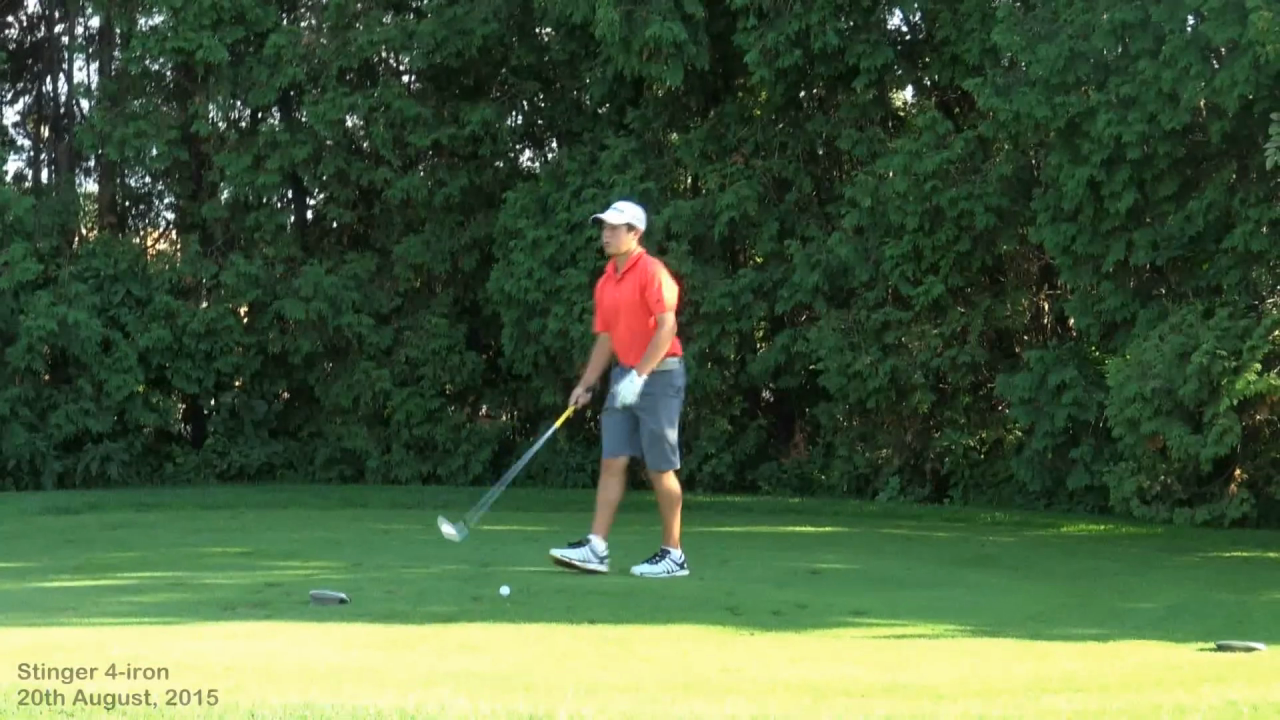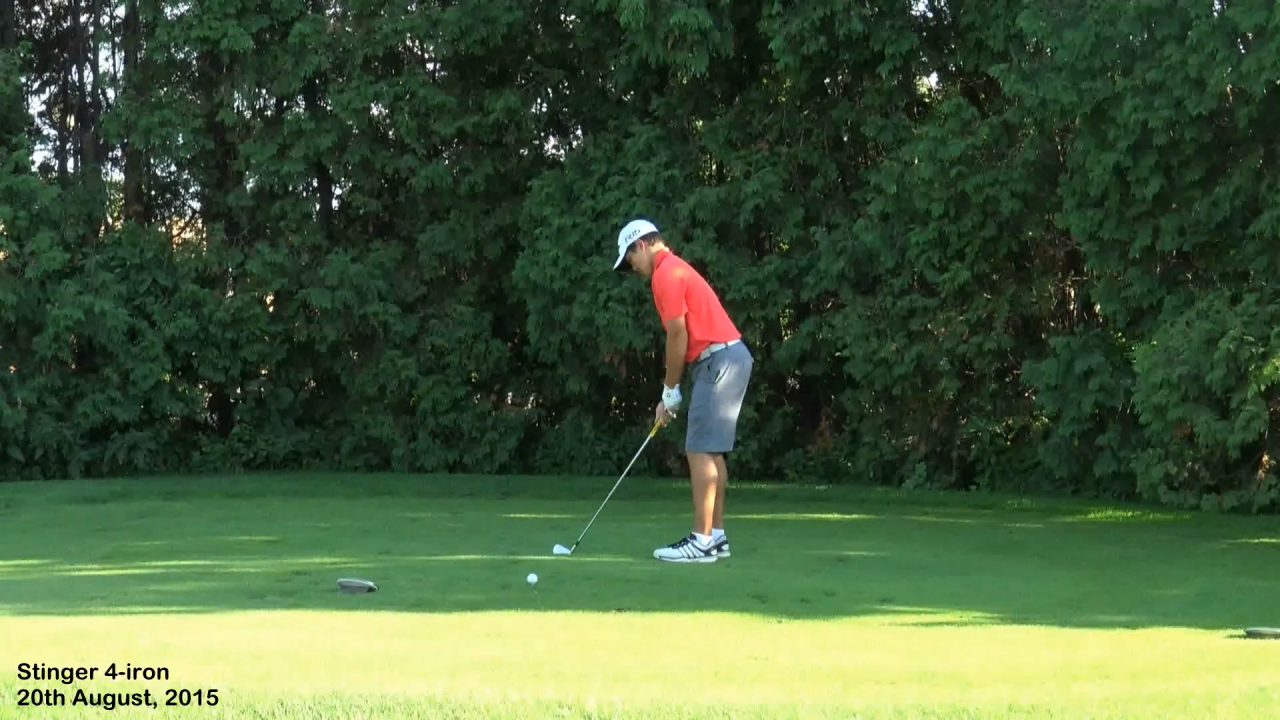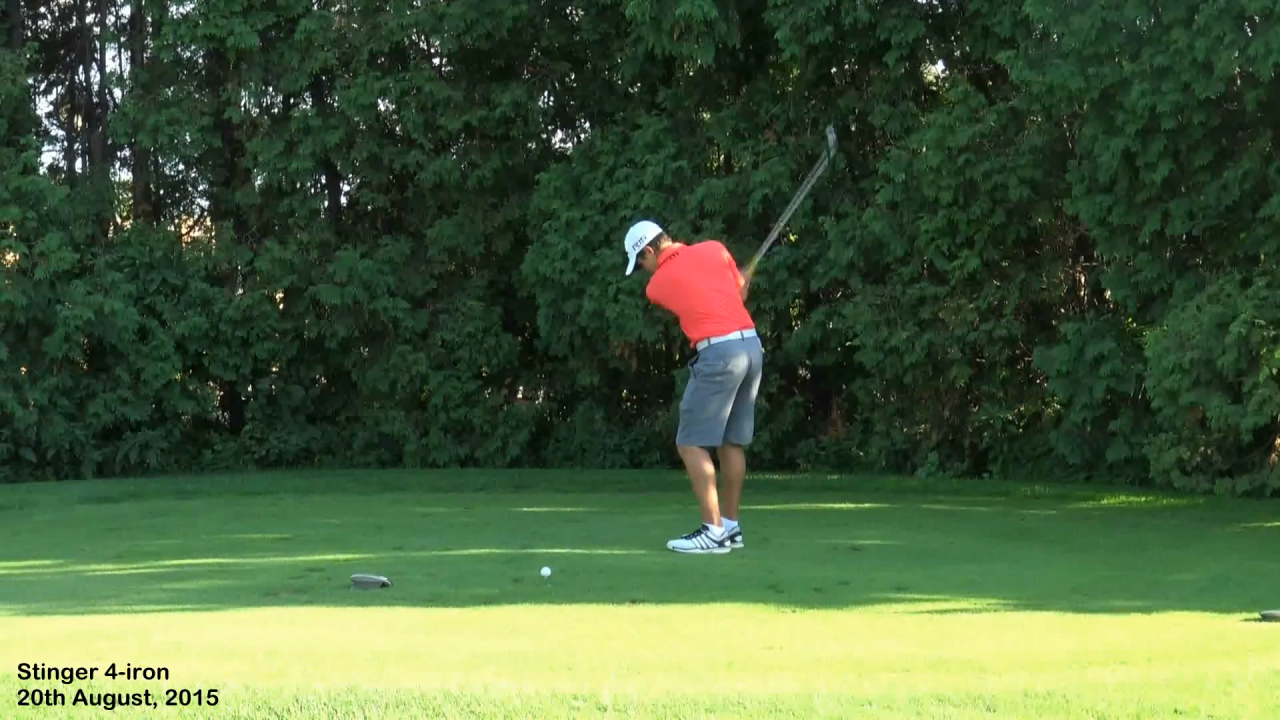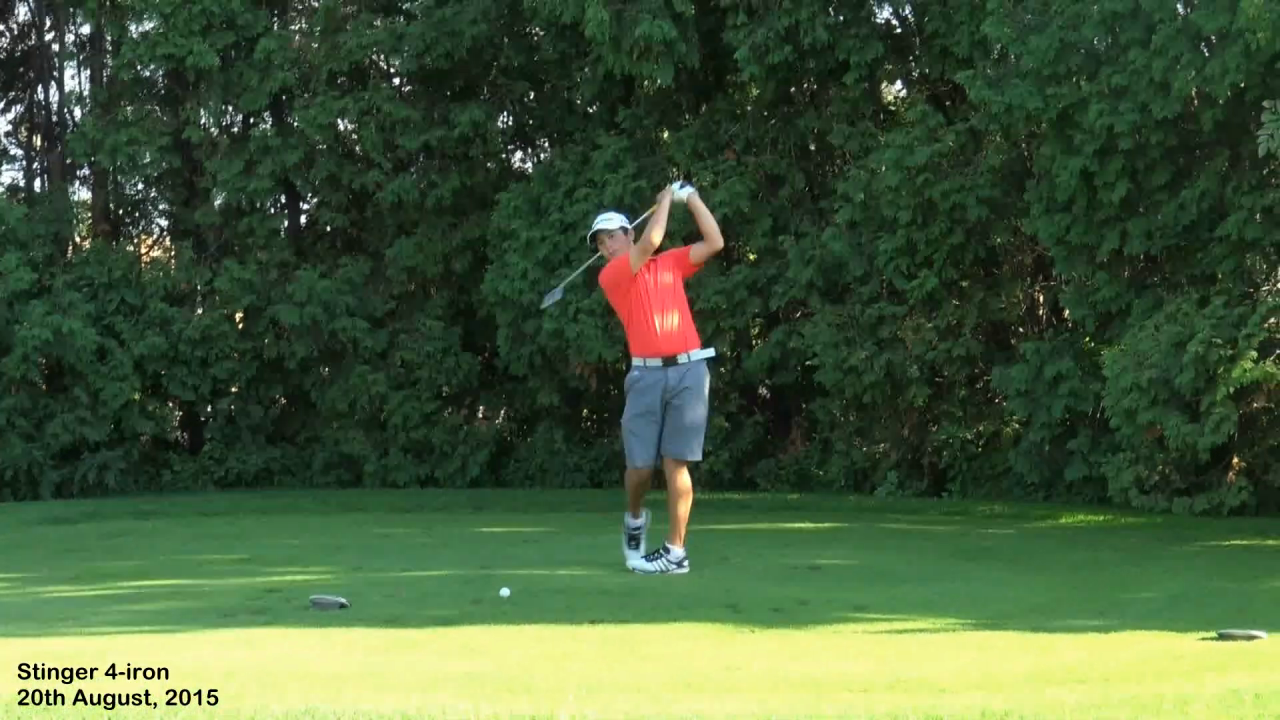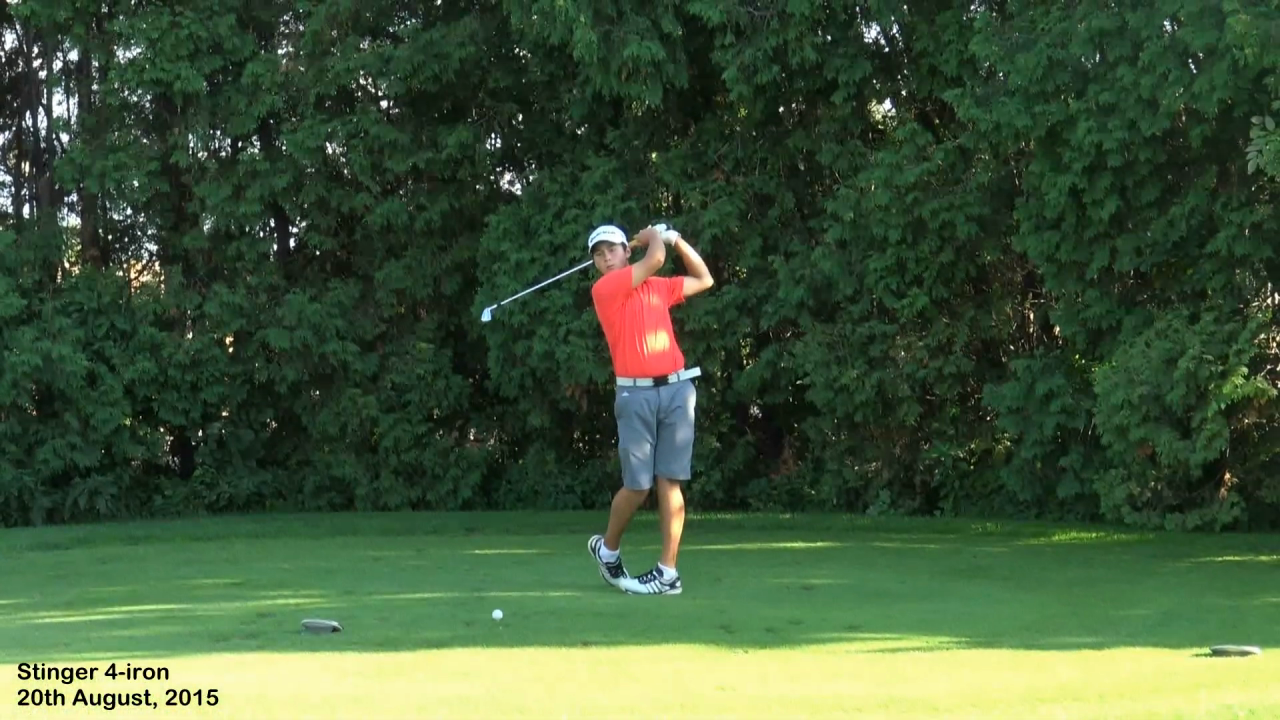
dt=1s
person 1, frame 1
left shoulder: (652, 271)
right shoulder: (605, 282)
left elbow: (666, 327)
left wrist: (638, 376)
right wrist: (586, 384)
left hip: (658, 379)
right hip: (624, 379)
left knee: (660, 468)
right knee: (613, 463)
left ankle: (673, 554)
right ankle: (595, 547)
person 1, frame 2
left shoulder: (666, 274)
right shoulder: (674, 270)
left elbow: (678, 337)
right elbow: (686, 337)
left wrist: (670, 389)
right wrist: (669, 394)
left hip: (720, 362)
right hip: (726, 359)
left knee: (700, 451)
right knee: (711, 451)
left ankle: (701, 541)
right ankle: (715, 535)
person 1, frame 3
left shoulder: (656, 287)
right shoulder: (713, 249)
right elbow: (741, 289)
left hip: (717, 355)
right hip: (751, 347)
left knee: (691, 444)
right knee: (731, 443)
left ankle: (714, 532)
right ankle: (729, 525)
person 1, frame 4
left shoulder: (671, 261)
right shoulder: (610, 277)
left elbow: (715, 243)
right elbow: (651, 243)
left wrist: (691, 198)
right wrist: (665, 200)
left hip: (688, 369)
right hip: (647, 374)
left knee: (676, 461)
right knee: (641, 463)
left ankle: (675, 551)
right ankle: (635, 517)
person 1, frame 5
left shoulder: (658, 286)
right shoulder: (604, 289)
left elbow: (704, 280)
right elbow: (655, 259)
left wrist: (674, 238)
right wrist: (655, 236)
left hip: (676, 389)
right hip: (635, 394)
left knee: (669, 481)
right knee: (638, 485)
left ankle: (667, 571)
right ankle: (607, 548)
